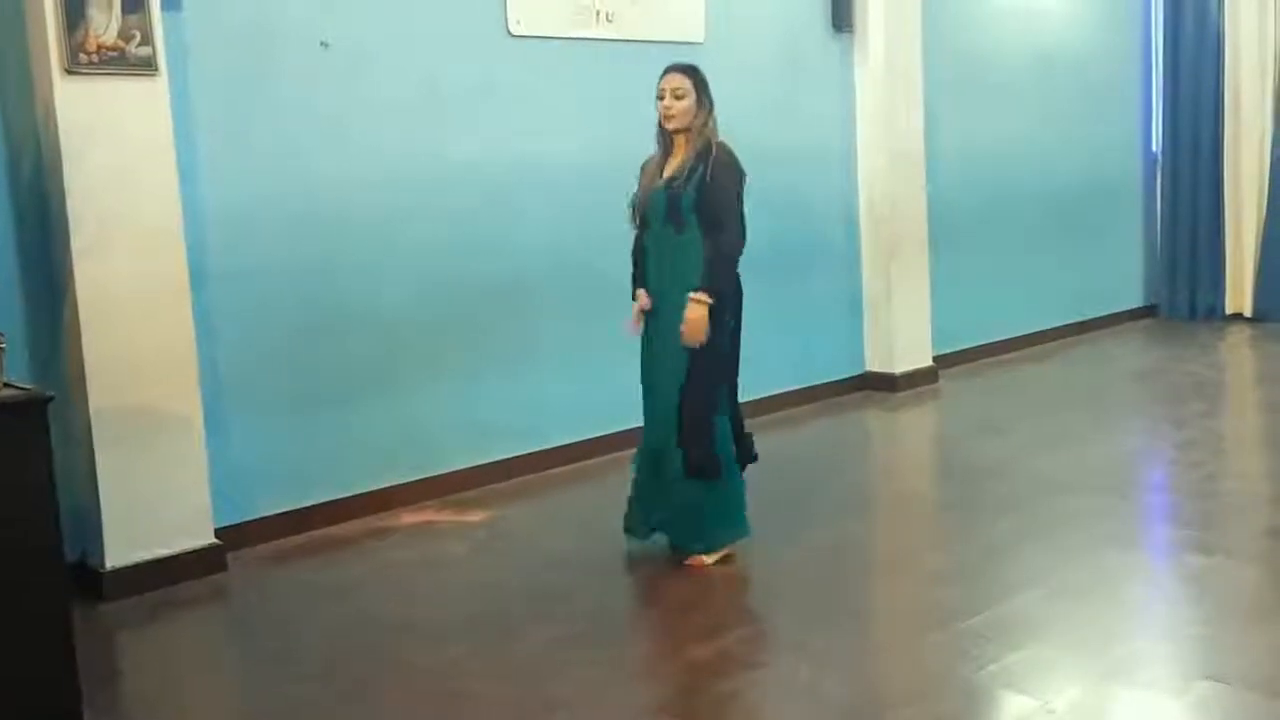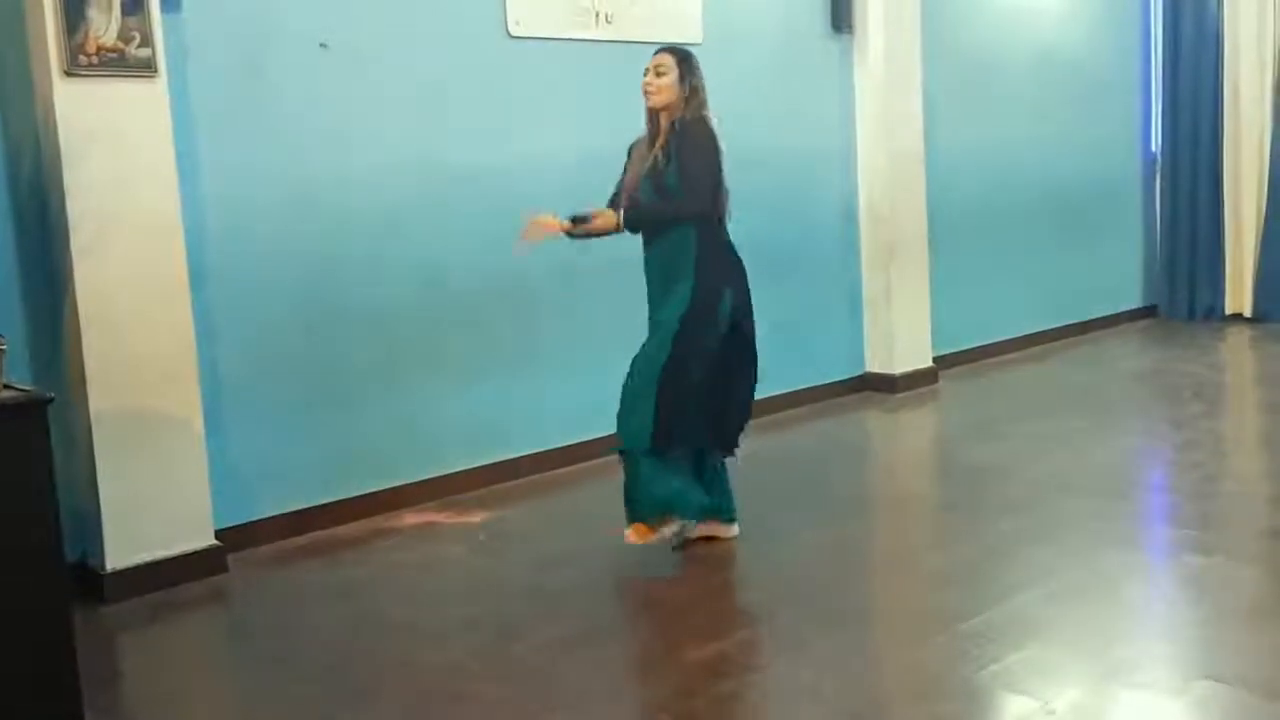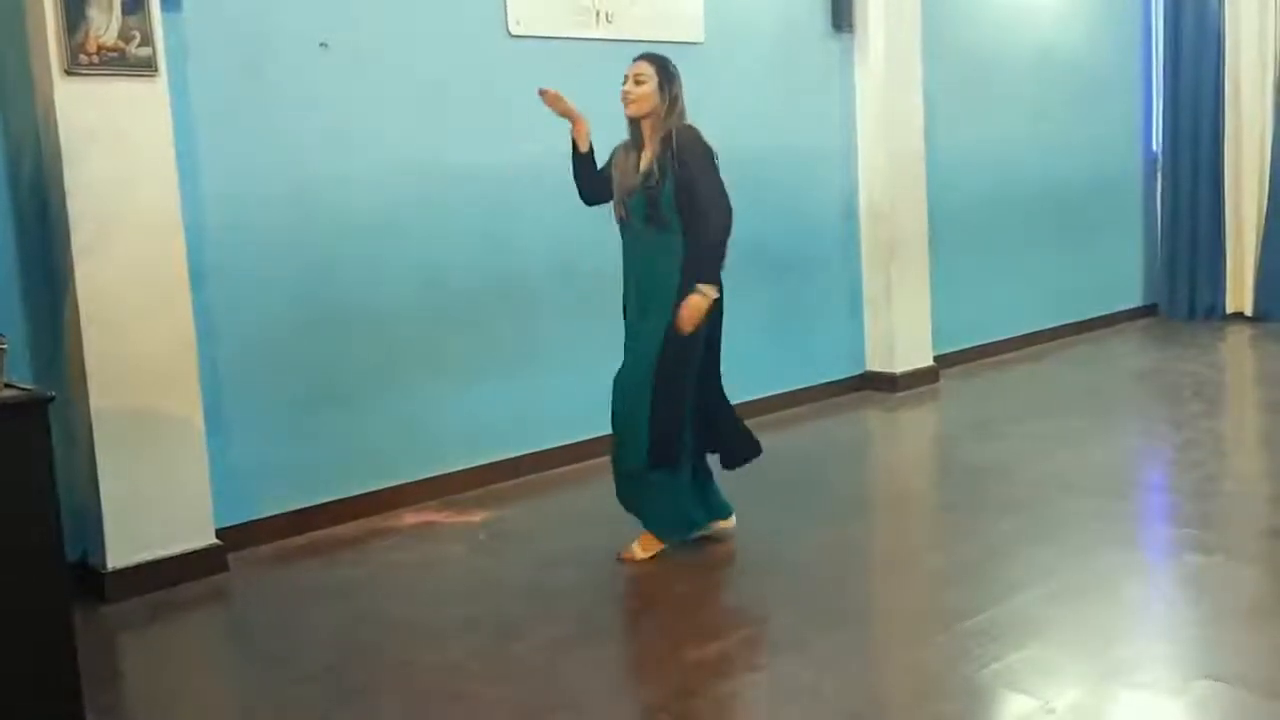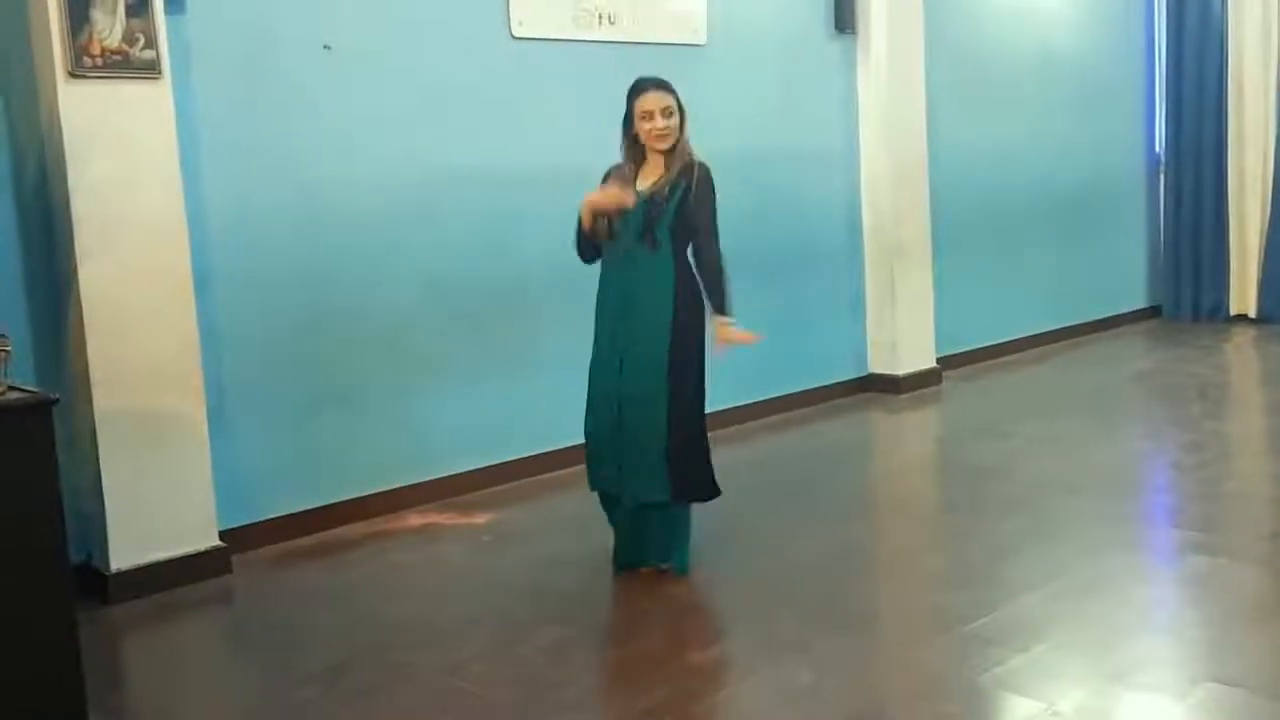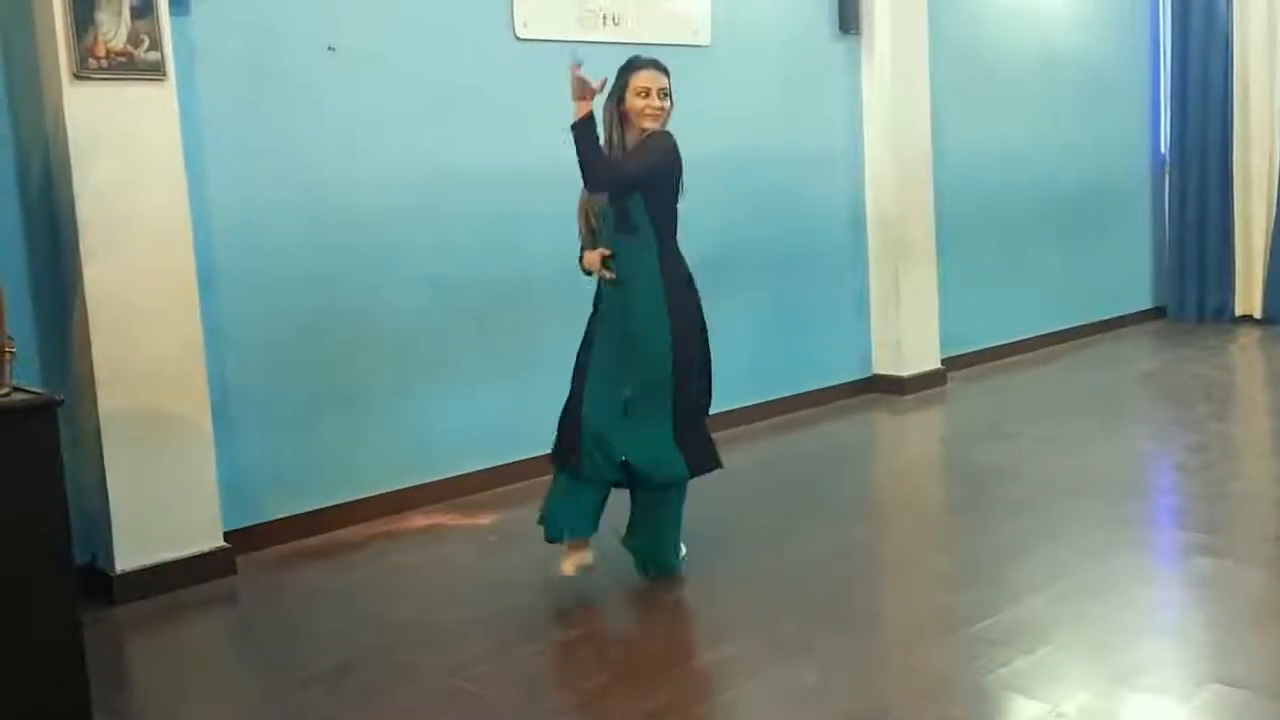
dt=0.4s
person 1, frame 1
left shoulder: (718, 160)
right shoulder: (652, 168)
left elbow: (730, 239)
left wrist: (703, 297)
right wrist: (642, 293)
left hip: (703, 306)
right hip: (667, 307)
left knee: (696, 410)
right knee: (666, 413)
left ankle: (723, 528)
right ankle: (689, 523)
person 1, frame 2
left shoulder: (695, 131)
right shoulder: (643, 149)
left elbow: (695, 203)
right elbow: (616, 210)
left wrist: (621, 220)
right wrist: (568, 224)
left hip: (706, 281)
right hip: (672, 283)
left knee: (662, 385)
right knee: (692, 392)
left ankle: (666, 504)
right ankle: (713, 512)
person 1, frame 3
left shoulder: (684, 143)
right shoulder: (627, 155)
left elbow: (717, 217)
right elbow: (591, 193)
left wrist: (705, 288)
right wrist: (579, 129)
left hip: (682, 291)
right hip: (643, 296)
left knee: (650, 398)
right knee: (671, 403)
left ankle: (665, 520)
right ankle: (708, 511)
person 1, frame 4
left shoulder: (694, 176)
right shoulder: (615, 178)
left elbow: (707, 251)
right elbow: (589, 253)
left wrist: (722, 315)
right wrist: (588, 212)
left hip: (669, 317)
right hip: (616, 316)
left knee: (658, 425)
right knee: (612, 428)
left ankle: (664, 548)
right ankle: (642, 533)
person 1, frame 5
left shoulder: (662, 150)
right shoulder: (616, 154)
left elbow: (601, 178)
left wrist: (583, 113)
right wrist: (587, 252)
left hip: (663, 301)
right hip: (615, 302)
left knee: (658, 421)
right knee: (595, 416)
left ankle: (660, 547)
right ankle: (576, 536)
